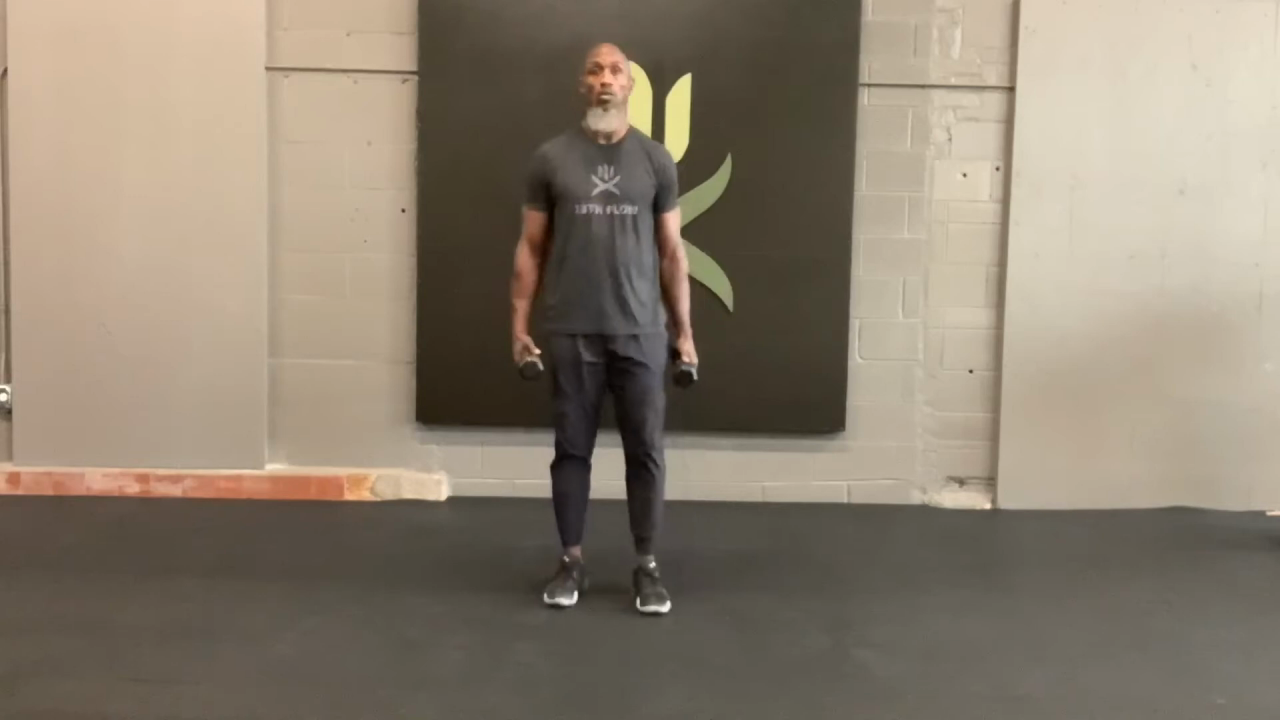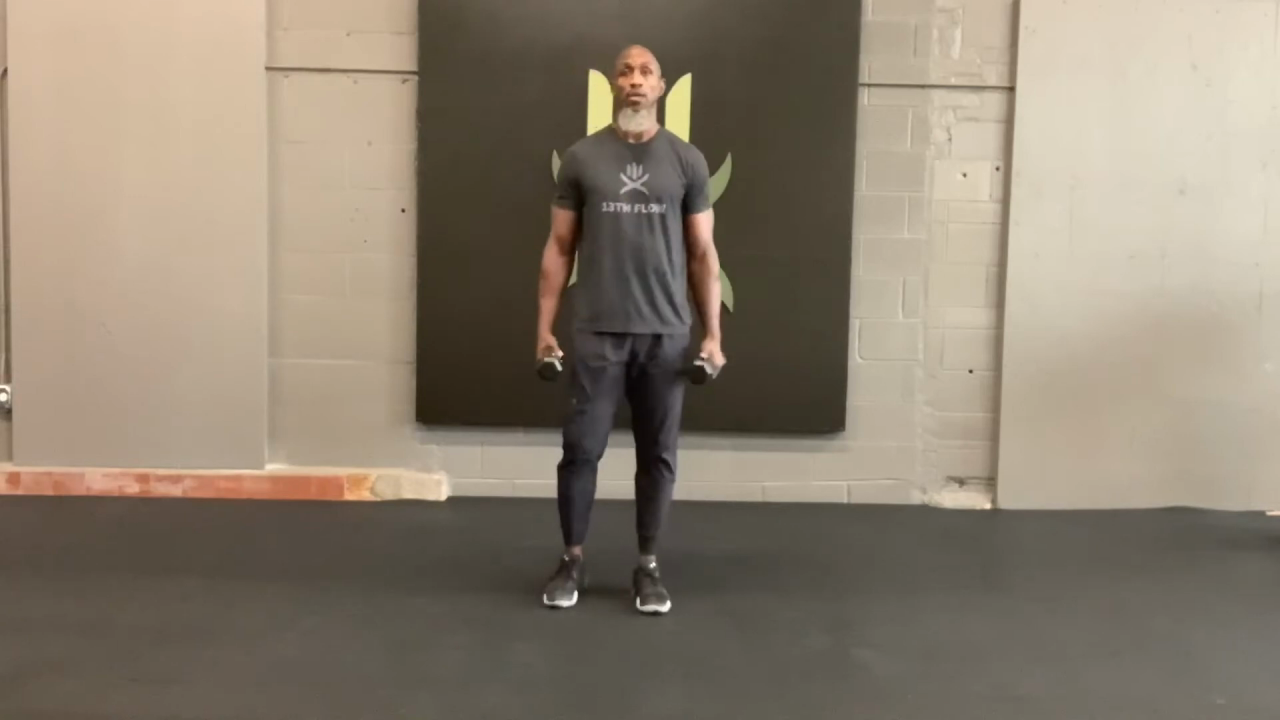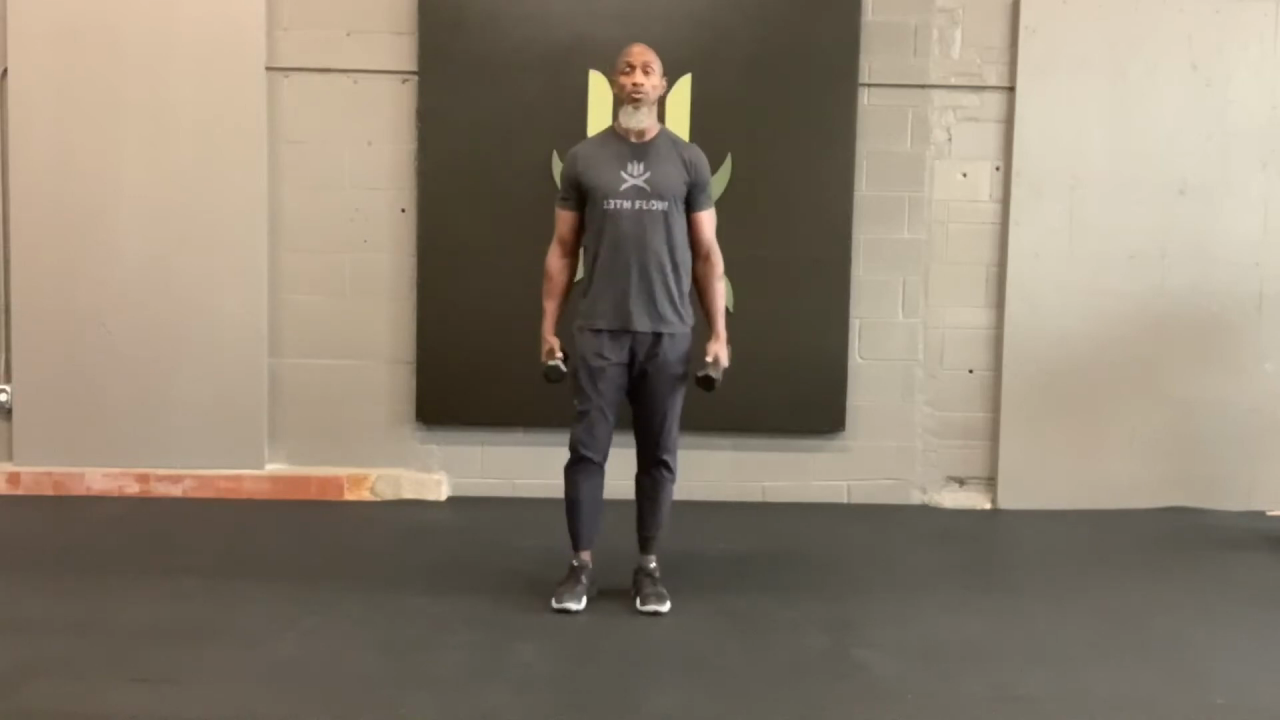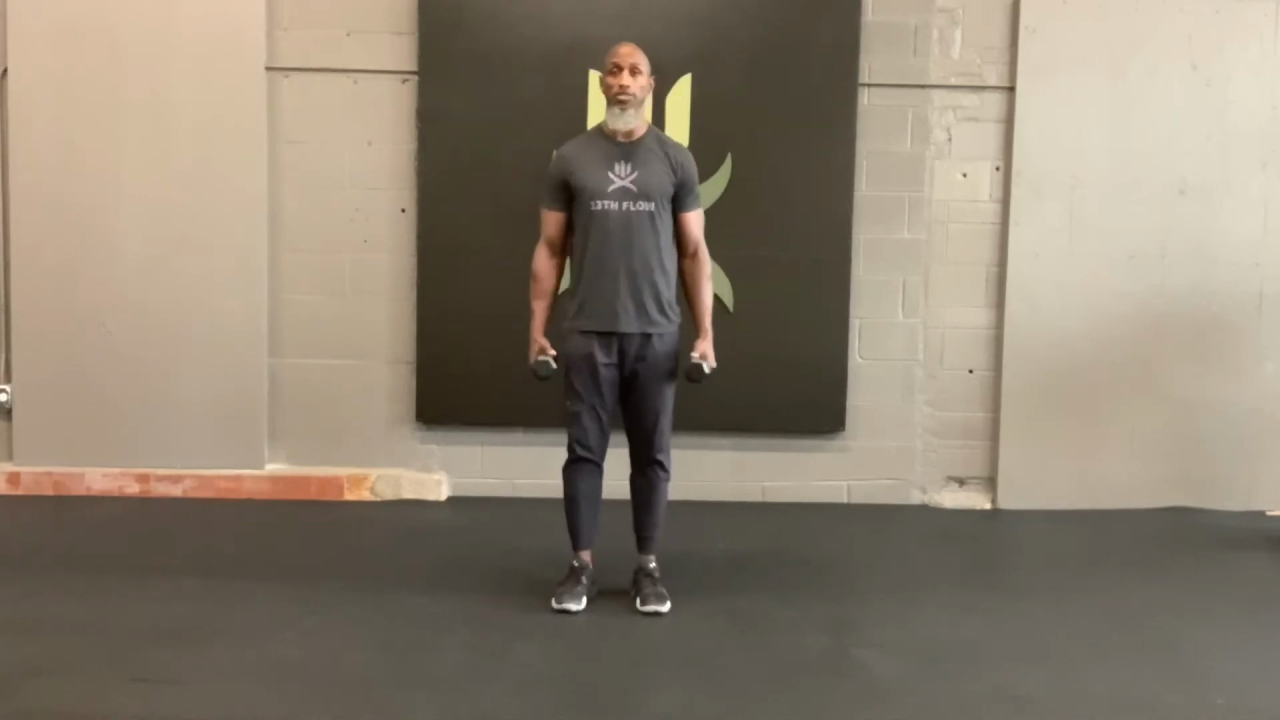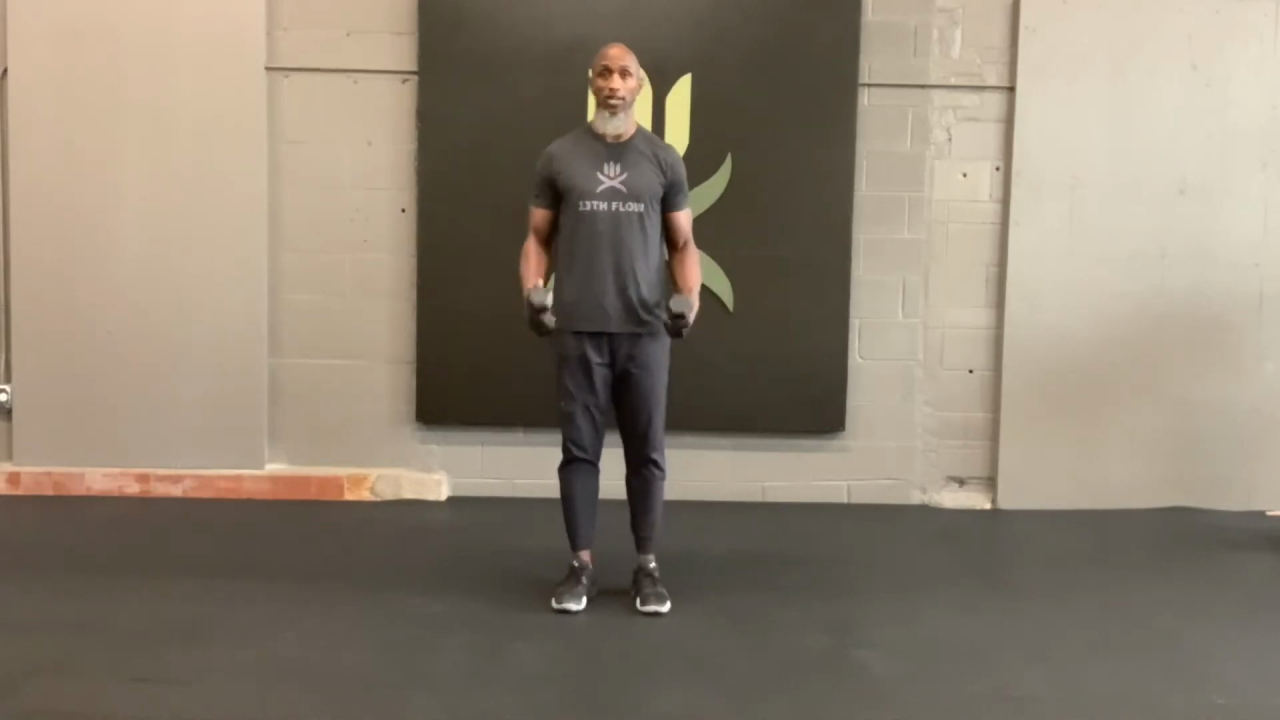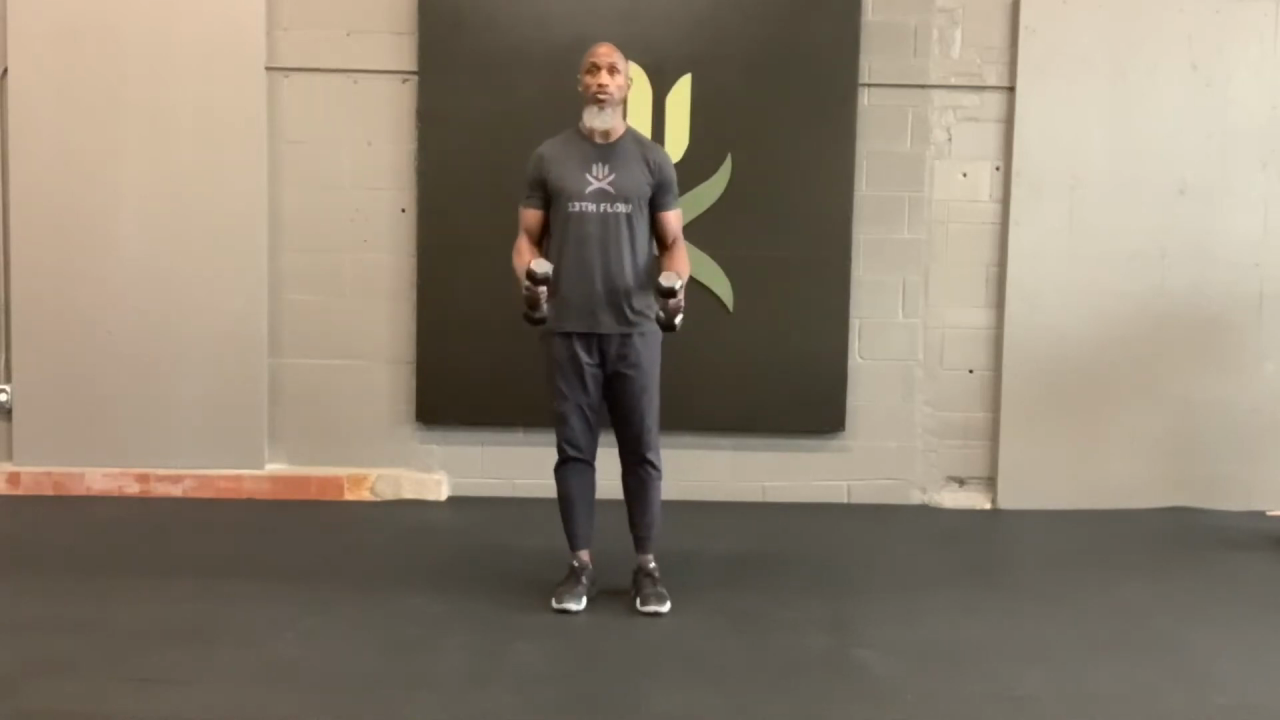
dt=0.4s
person 1, frame 1
left shoulder: (656, 160)
right shoulder: (551, 158)
left elbow: (671, 252)
right elbow: (532, 248)
left wrist: (684, 332)
right wrist: (520, 326)
left hip: (641, 332)
right hip: (572, 333)
left knee: (645, 450)
right knee: (571, 450)
left ankle: (646, 565)
right ankle: (572, 561)
person 1, frame 2
left shoulder: (687, 160)
right shoulder: (582, 157)
left elbow: (703, 253)
right elbow: (559, 247)
left wrist: (713, 335)
right wrist: (544, 326)
left hip: (665, 333)
right hip: (597, 331)
left knee: (658, 454)
right knee: (580, 449)
left ankle: (647, 565)
right ankle: (572, 558)
person 1, frame 3
left shoulder: (689, 160)
right shoulder: (584, 158)
left elbow: (707, 252)
right elbow: (563, 250)
left wrist: (719, 333)
right wrist: (548, 327)
left hip: (667, 332)
right hip: (598, 330)
left knee: (658, 455)
right knee: (586, 450)
left ankle: (648, 566)
right ankle: (581, 564)
person 1, frame 4
left shoulder: (675, 159)
right shoulder: (571, 158)
left elbow: (694, 251)
right elbow: (550, 249)
left wrist: (704, 333)
right wrist: (537, 327)
left hip: (656, 333)
right hip: (587, 332)
left knee: (652, 454)
right knee: (584, 451)
left ankle: (647, 566)
right ankle: (581, 564)
person 1, frame 5
left shoulder: (663, 159)
right shoulder: (559, 156)
left elbow: (682, 243)
right elbow: (538, 237)
left wrist: (689, 295)
right wrist: (531, 287)
left hip: (643, 330)
right hip: (578, 330)
left knee: (646, 451)
right knee: (579, 449)
left ankle: (647, 565)
right ankle: (581, 564)
person 1, frame 6
left shoulder: (652, 159)
right shoulder: (549, 157)
left elbow: (672, 240)
right elbow: (528, 236)
left wrist: (676, 281)
right wrist: (528, 275)
left hip: (635, 328)
right hip: (569, 328)
left knee: (641, 450)
right knee: (574, 449)
left ankle: (646, 565)
right ankle: (580, 564)
